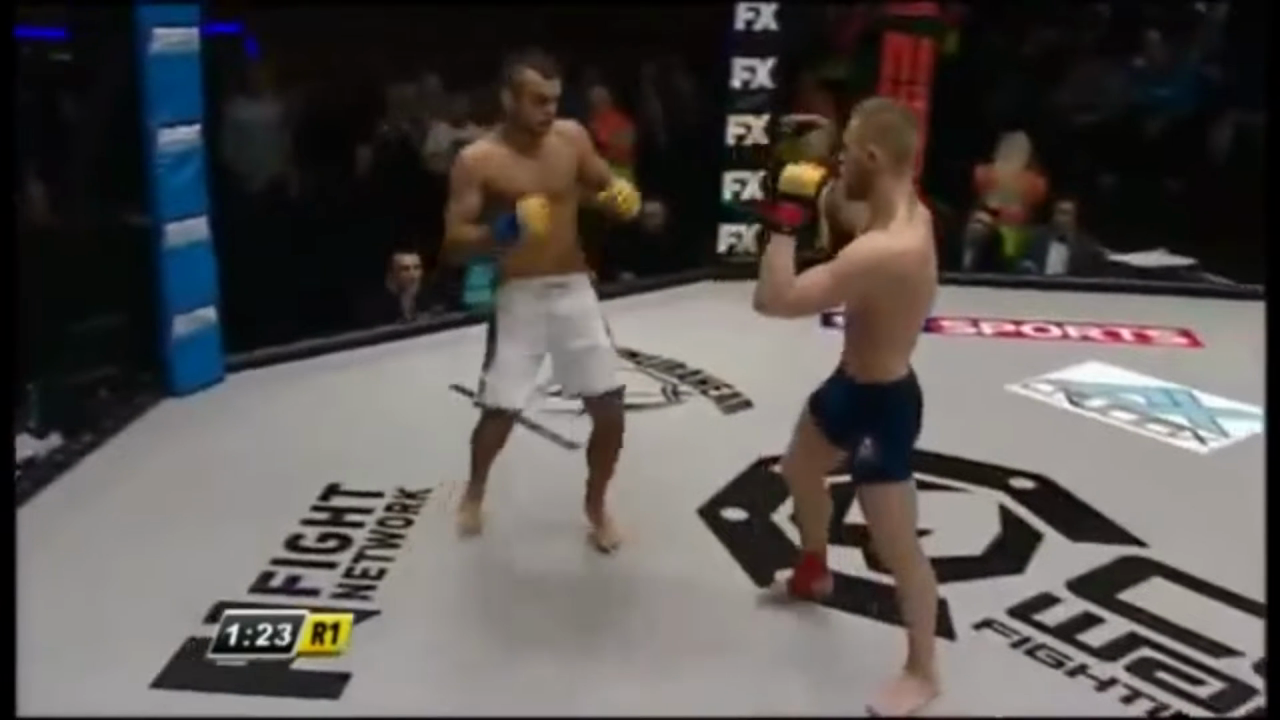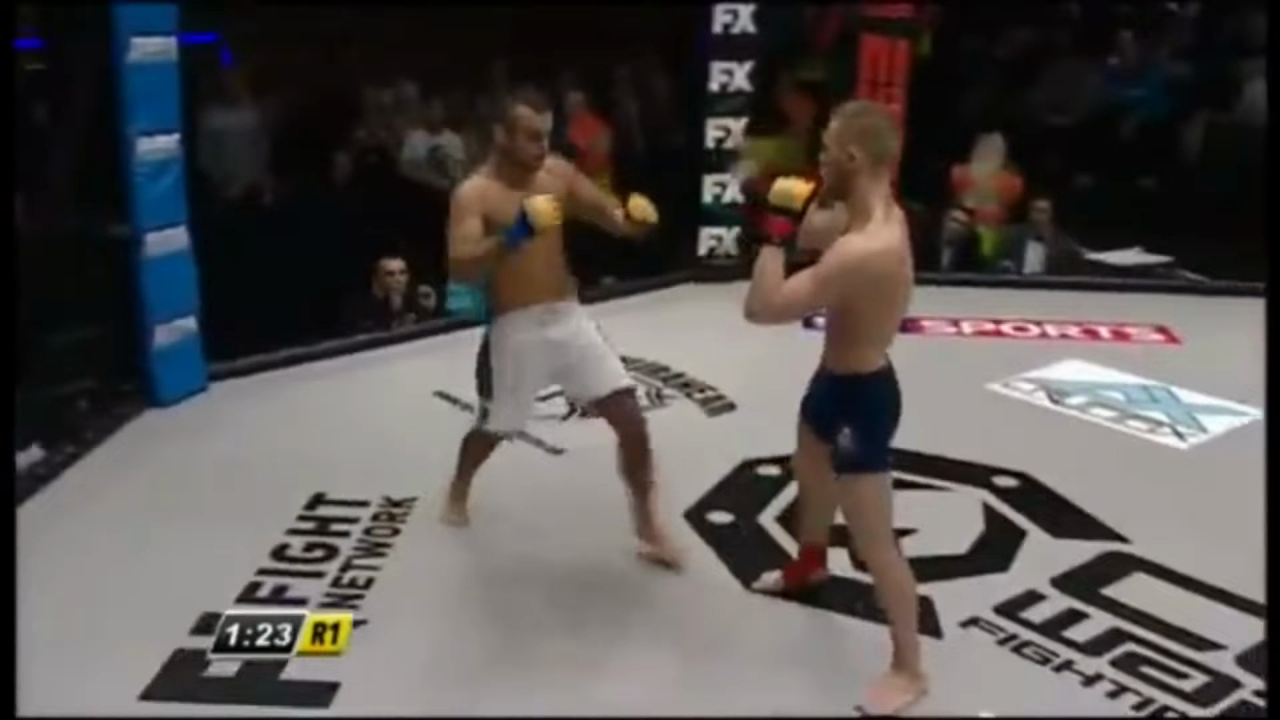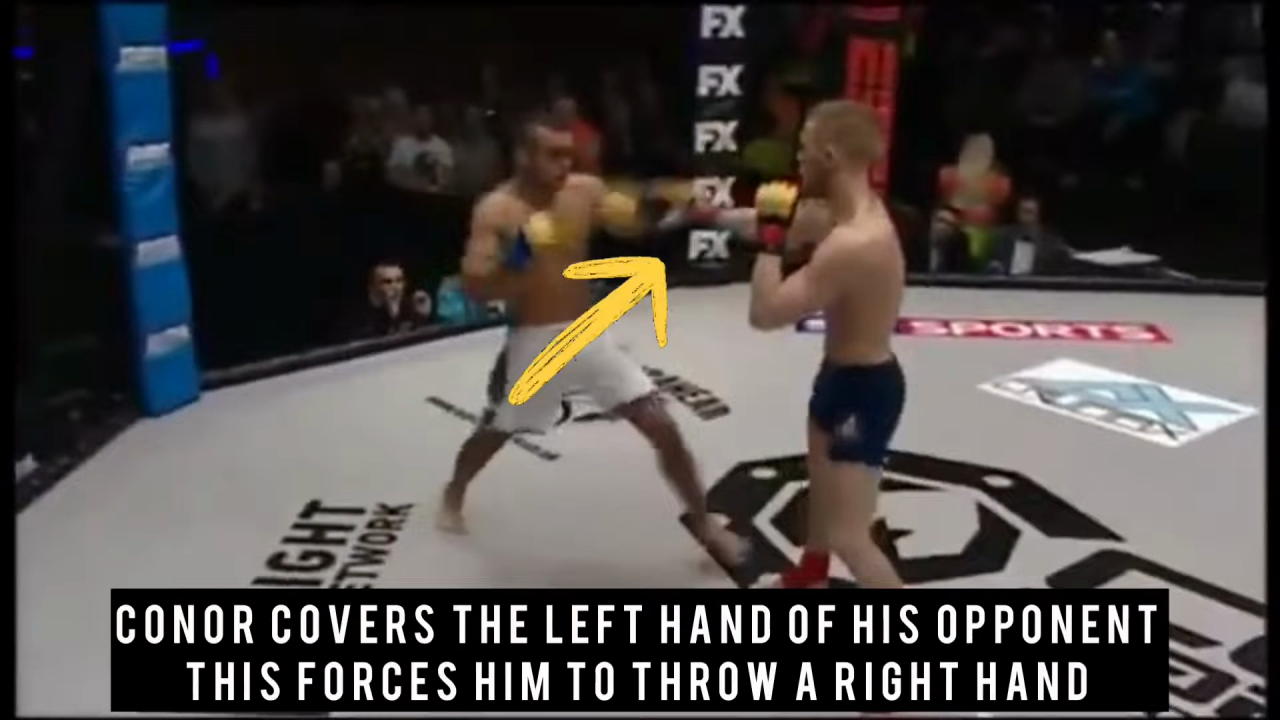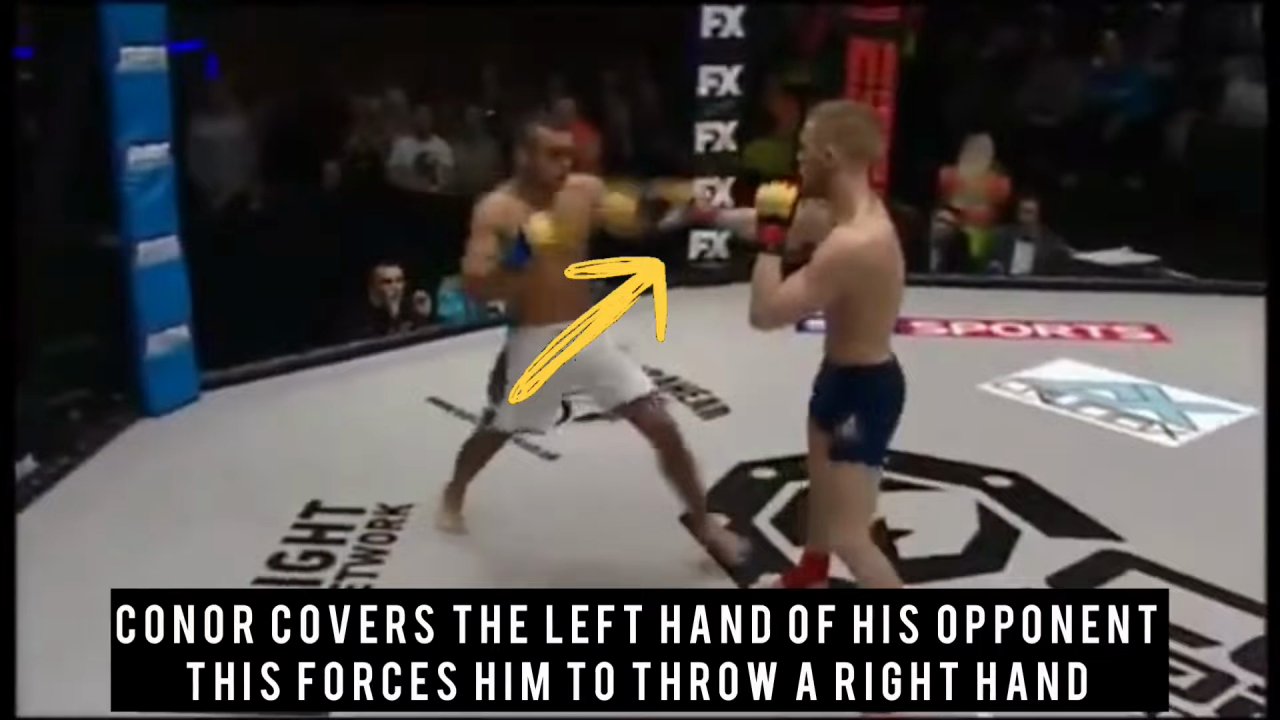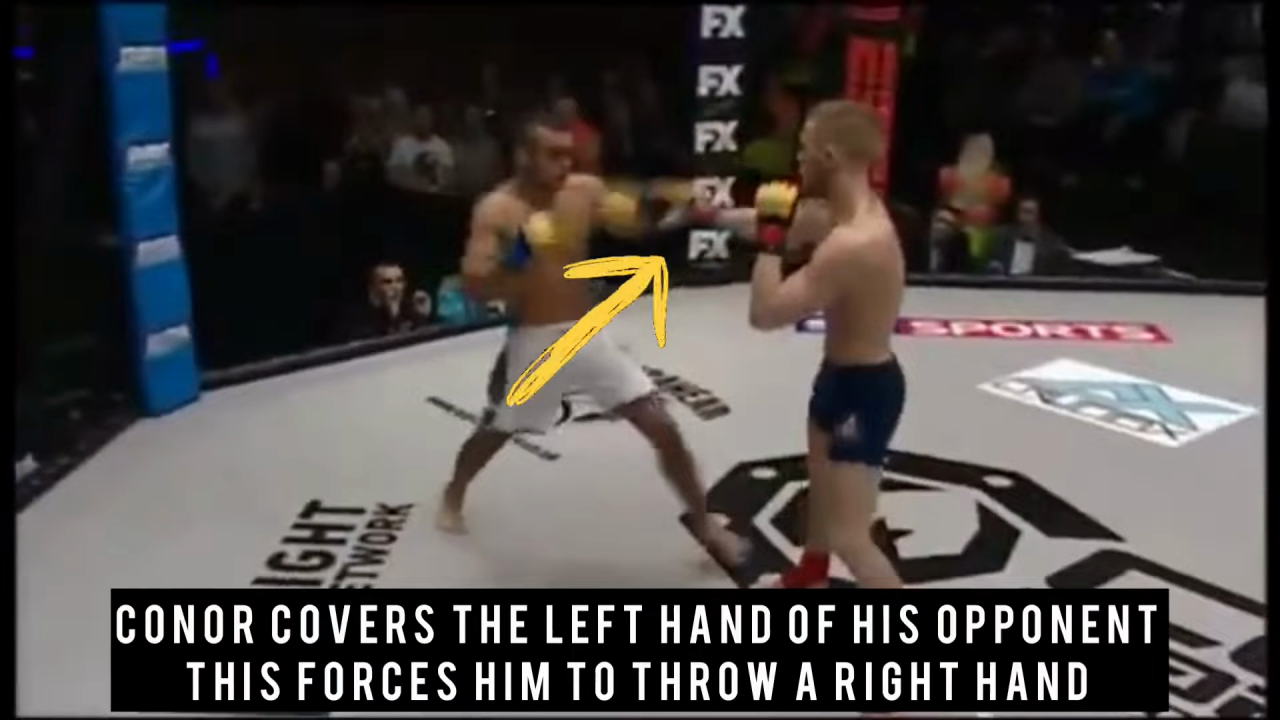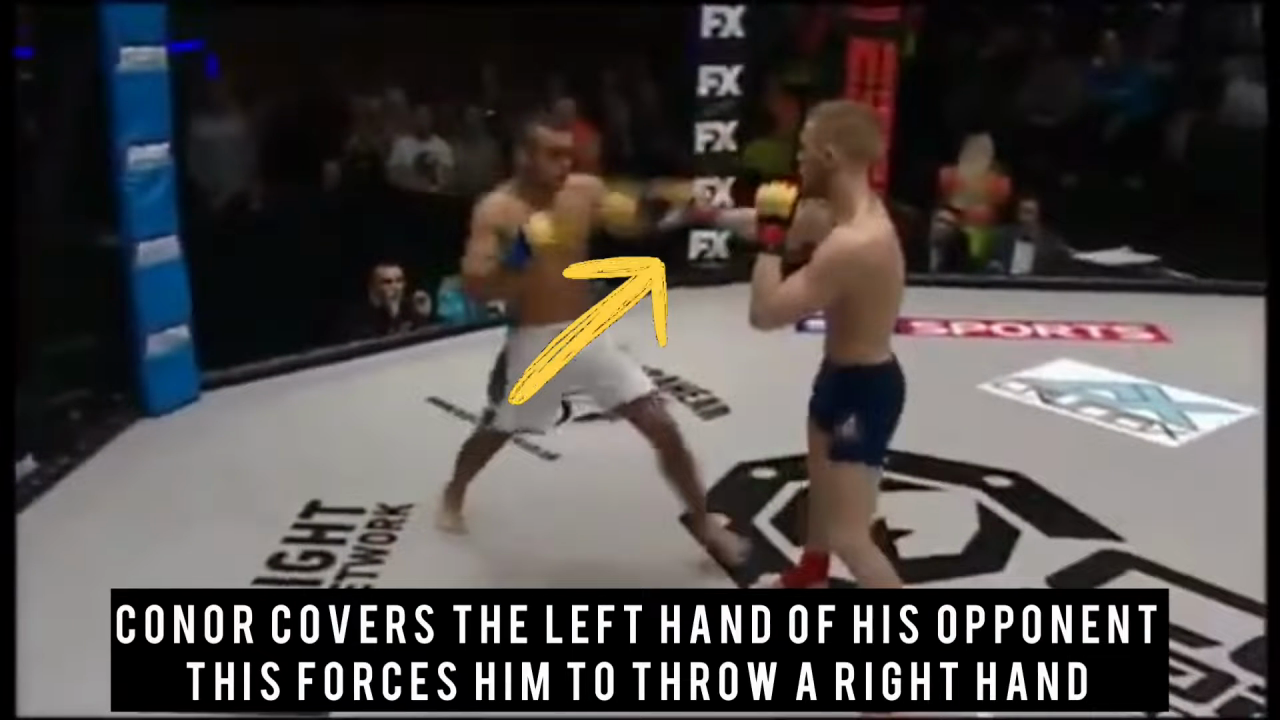
dt=0.7s
person 1, frame 1
left shoulder: (886, 252)
right shoulder: (906, 211)
left elbow: (773, 299)
right elbow: (845, 211)
left wrist: (787, 214)
right wrist: (821, 182)
left hip: (882, 405)
right hip: (851, 383)
left knee: (897, 548)
right knee: (799, 470)
right ankle: (813, 572)
person 1, frame 2
left shoulder: (864, 251)
right shoulder: (877, 213)
left elbow: (762, 308)
right elbow: (814, 233)
left wrist: (778, 226)
right wrist: (789, 217)
left hip: (861, 397)
right hip: (837, 378)
left knee: (873, 539)
right knee: (810, 472)
left ankle: (908, 669)
right ankle: (809, 565)
person 1, frame 3
left shoulder: (854, 244)
right shoulder: (852, 207)
left elbow: (765, 313)
right elbow: (775, 222)
left wrist: (771, 235)
right wrist: (712, 213)
left hip: (864, 391)
right hip: (841, 375)
left knee: (847, 538)
right knee: (821, 485)
right ankle: (809, 575)
person 1, frame 4
left shoulder: (853, 244)
right shoulder: (845, 208)
left elbow: (765, 313)
right elbow: (780, 222)
left wrist: (770, 235)
right wrist: (713, 213)
left hip: (864, 390)
right hip: (841, 375)
left knee: (848, 537)
right knee: (821, 482)
right ankle: (809, 576)
person 1, frame 5
left shoulder: (853, 244)
right shoulder: (850, 208)
left elbow: (765, 313)
right elbow: (780, 225)
left wrist: (770, 234)
right wrist: (713, 214)
left hip: (864, 391)
right hip: (842, 374)
left knee: (848, 538)
right knee: (822, 485)
right ankle: (808, 577)
person 1, frame 6
left shoulder: (853, 245)
right shoulder: (846, 208)
left elbow: (765, 313)
right elbow: (778, 222)
left wrist: (772, 233)
right wrist: (712, 214)
left hip: (864, 390)
right hip: (842, 375)
left knee: (849, 538)
right knee: (821, 482)
right ankle: (809, 577)
person 2, frame 1
left shoulder: (572, 137)
right shoulder: (477, 160)
left elbow: (607, 183)
right elbow: (456, 238)
left wrist: (622, 196)
right wrist: (506, 228)
left hip: (575, 292)
right hip: (519, 299)
left knee: (610, 414)
right knee: (498, 416)
left ankle: (596, 508)
right ankle: (475, 493)
person 2, frame 2
left shoulder: (558, 172)
right shoulder: (474, 193)
left elbow: (609, 213)
right elbow: (462, 267)
left wrist: (634, 216)
right wrist: (515, 234)
left hip: (570, 318)
right hip: (516, 329)
left knee: (631, 420)
right knee: (493, 429)
left ankle: (647, 526)
right ankle: (458, 491)
person 2, frame 3
left shoulder: (586, 190)
right shoulder: (494, 210)
left elbow: (637, 223)
right elbow: (475, 285)
left wrist: (643, 212)
right wrist: (517, 256)
left hip: (590, 334)
right hip: (534, 342)
left knee: (662, 427)
right knee: (495, 430)
left ankle: (705, 524)
right ankle: (453, 496)
person 2, frame 4
left shoulder: (585, 190)
right shoulder: (495, 210)
left elbow: (635, 221)
right elbow: (475, 285)
right wrist: (516, 259)
left hip: (589, 335)
right hip: (534, 343)
left knee: (662, 427)
right knee: (495, 431)
left ankle: (704, 523)
right ankle: (453, 495)
person 2, frame 5
left shoulder: (585, 190)
right shoulder: (495, 210)
left elbow: (636, 222)
right elbow: (475, 285)
right wrist: (515, 262)
left hip: (590, 334)
right hip: (534, 342)
left knee: (663, 427)
right knee: (496, 430)
left ankle: (704, 523)
right ankle: (453, 495)
person 2, frame 6
left shoulder: (585, 190)
right shoulder: (494, 210)
left elbow: (636, 221)
right elbow: (475, 285)
right wrist: (514, 261)
left hip: (589, 335)
right hip: (534, 342)
left knee: (662, 427)
right knee: (494, 431)
left ankle: (704, 522)
right ankle: (453, 495)
